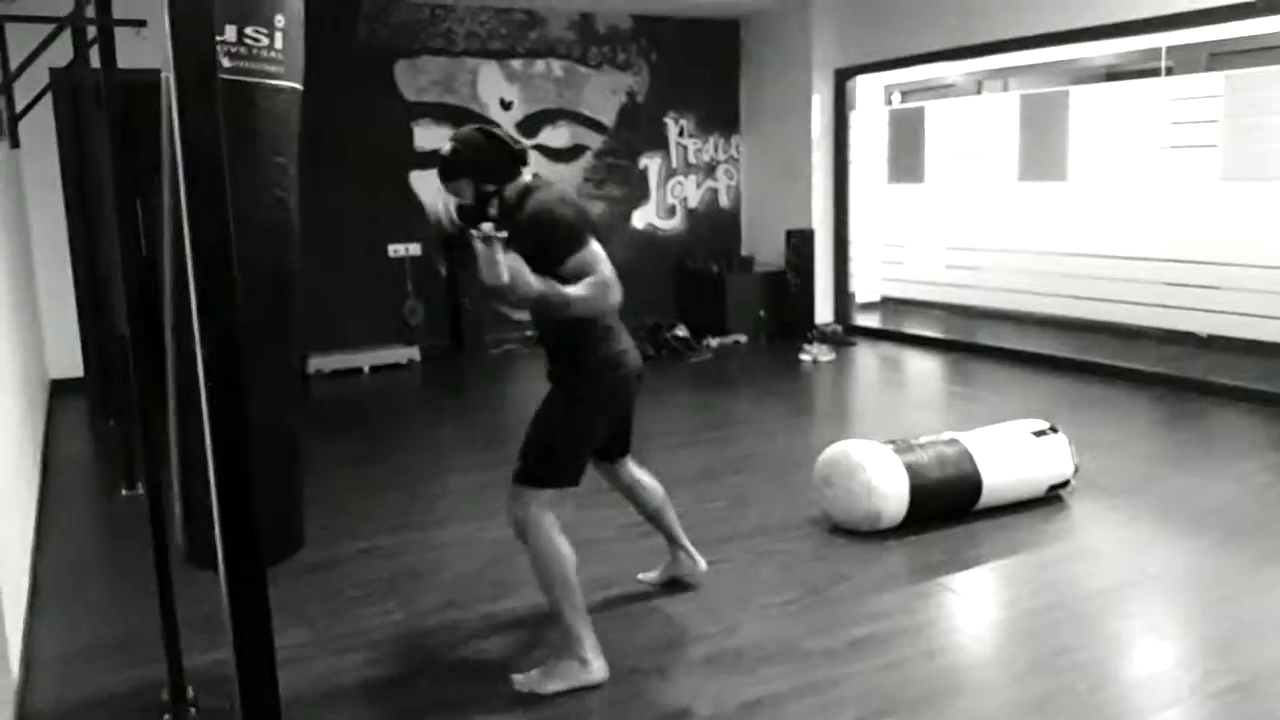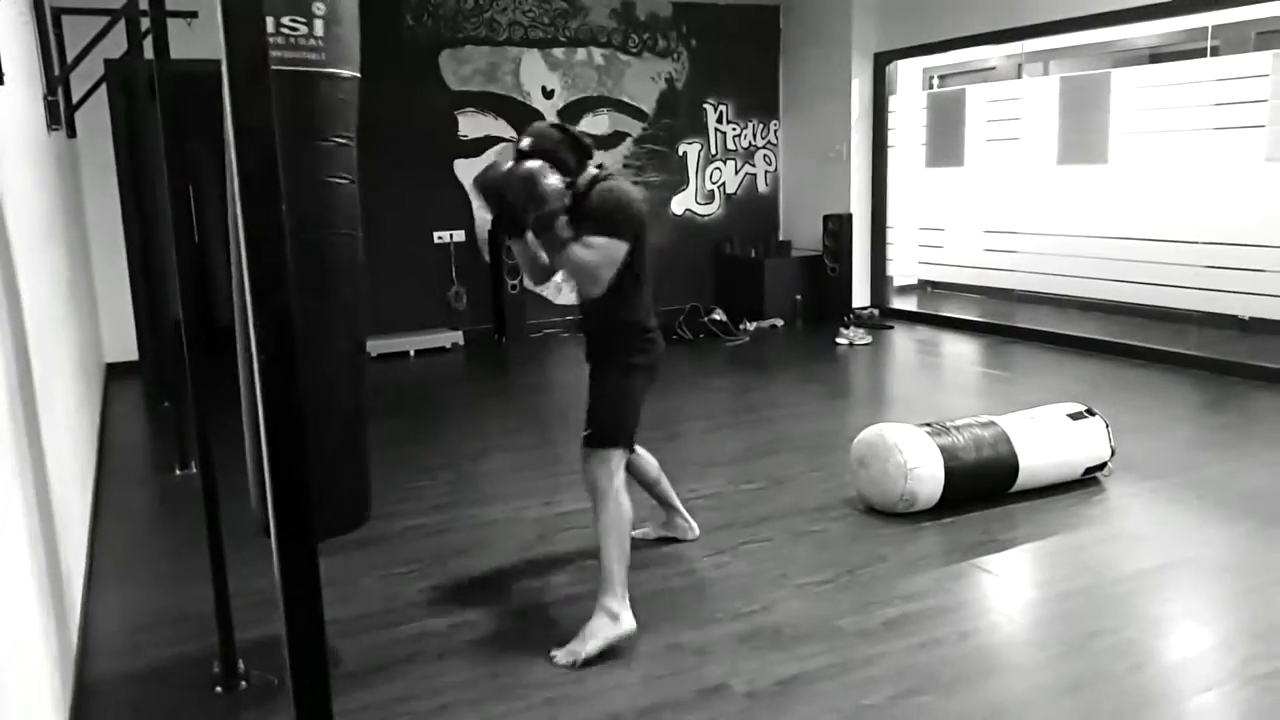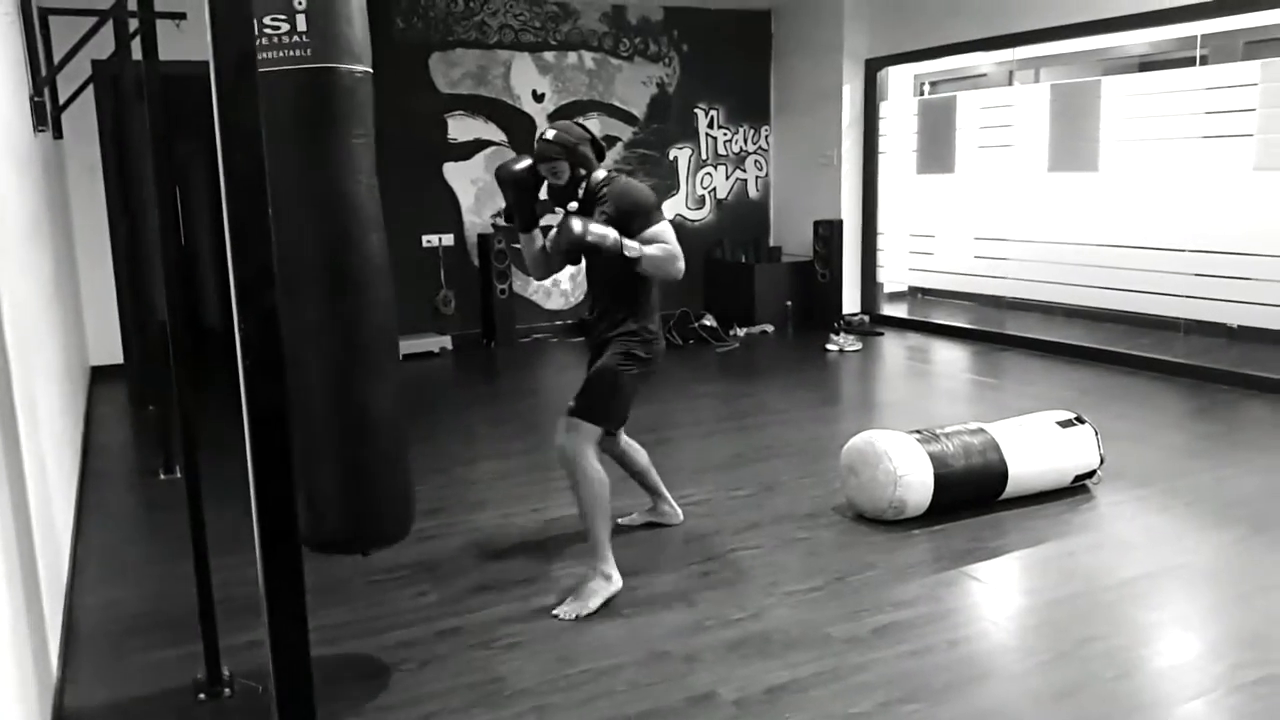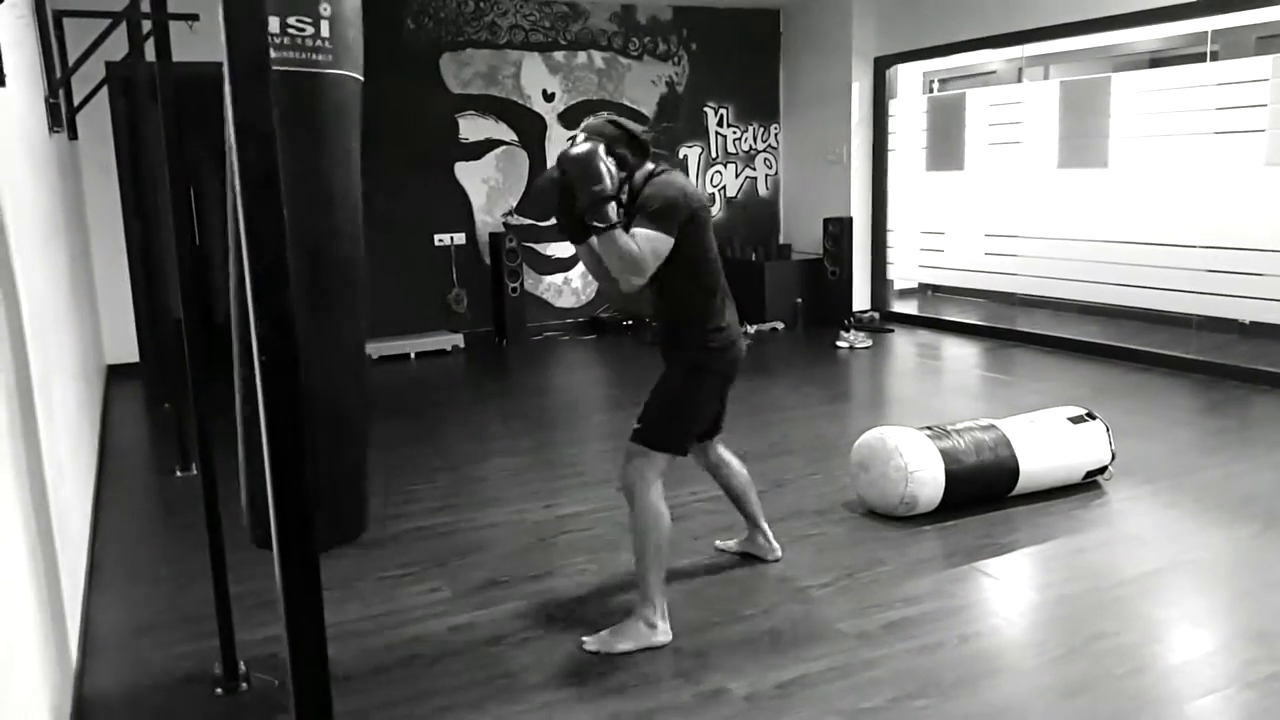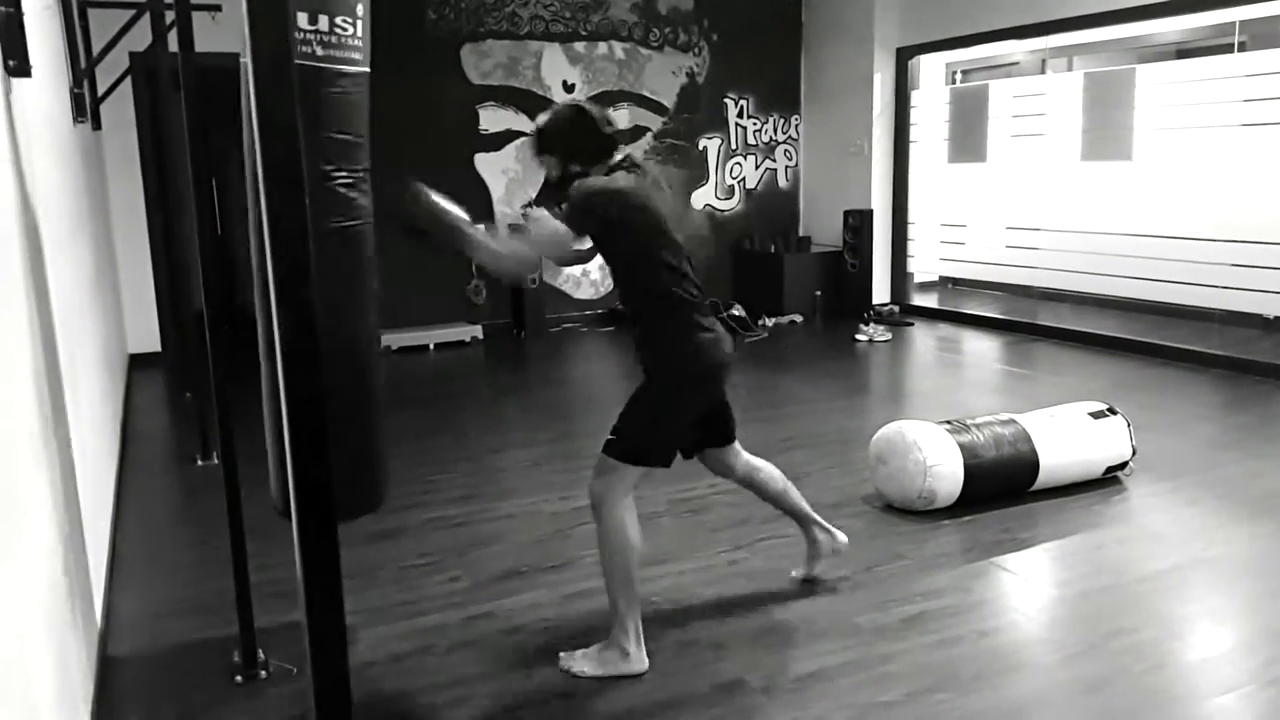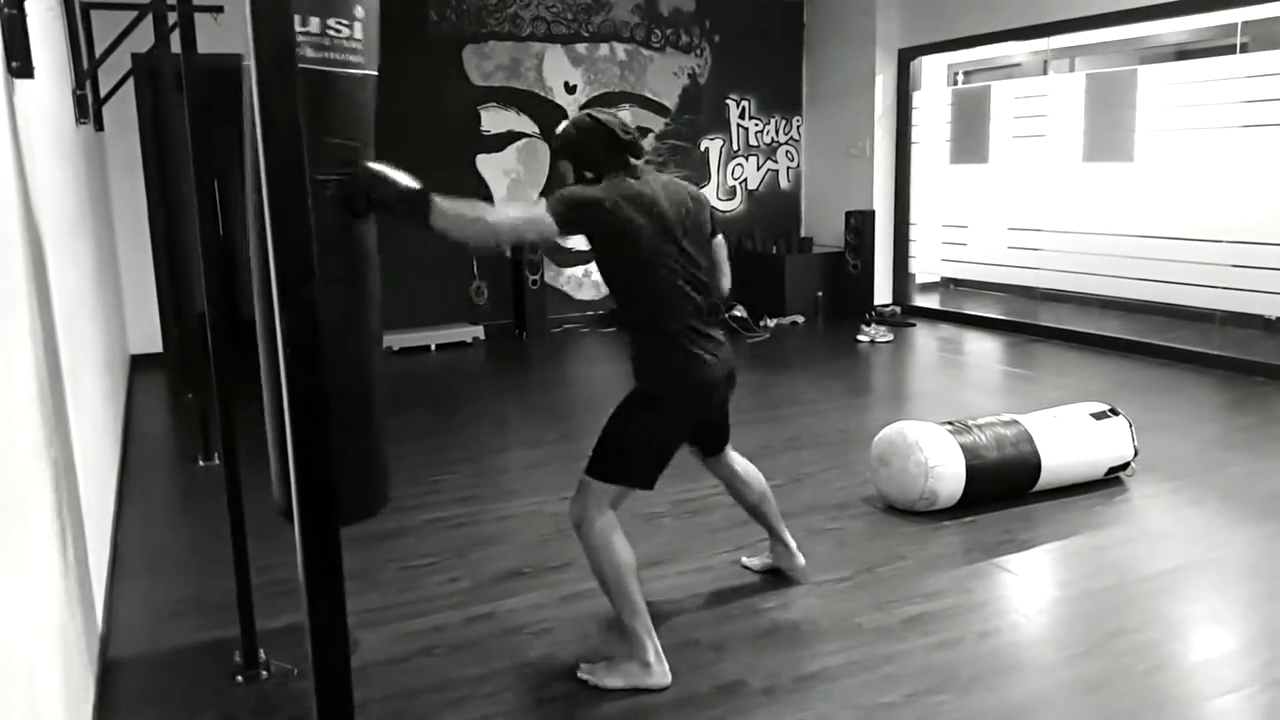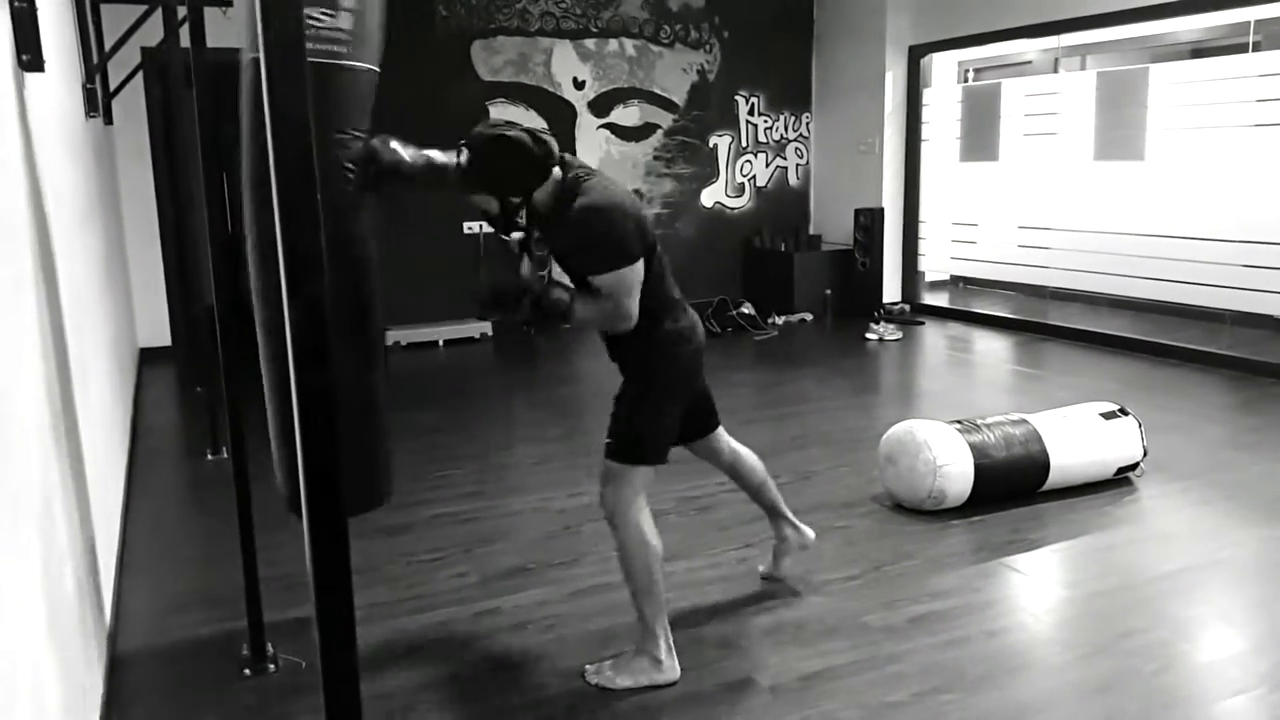
dt=0.7s
person 1, frame 1
left shoulder: (534, 215)
right shoulder: (548, 204)
left elbow: (606, 295)
right elbow: (506, 283)
left wrist: (529, 289)
right wrist: (483, 241)
left hip: (587, 374)
right hip: (615, 364)
left knee: (530, 511)
right knee: (619, 469)
left ankle: (582, 655)
right ankle: (684, 557)
person 1, frame 2
left shoulder: (613, 199)
right shoulder: (578, 199)
left elbow: (591, 283)
right elbow: (542, 272)
left wrist: (553, 222)
right wrist: (515, 225)
left hip: (627, 347)
right hip: (613, 344)
left knee: (602, 470)
right knee: (619, 446)
left ankle: (612, 610)
right ankle: (677, 518)
person 1, frame 3
left shoulder: (629, 197)
right shoulder: (582, 205)
left elbow: (673, 264)
right elbow: (539, 268)
left wrist: (615, 242)
right wrist: (523, 216)
left hip: (630, 339)
right hip: (611, 337)
left knee: (574, 442)
right knee: (609, 435)
left ankle: (603, 571)
right ankle: (663, 505)
person 1, frame 4
left shoulder: (666, 194)
right shoulder: (645, 196)
left elbow: (630, 275)
right elbow: (613, 280)
left wrist: (600, 206)
right wrist: (578, 227)
left hip: (702, 351)
right hip: (710, 344)
left knee: (640, 473)
right knee: (707, 447)
left ankle: (650, 619)
right ankle: (760, 537)
person 1, frame 5
left shoulder: (605, 193)
right shoulder: (649, 182)
left elbow: (515, 256)
left hip: (684, 359)
right hip: (706, 346)
left knee: (609, 491)
right knee: (728, 460)
left ankle: (625, 647)
right ankle: (819, 533)
person 1, frame 6
left shoulder: (600, 202)
right shoulder: (687, 196)
left elbow: (501, 228)
right elbow: (723, 284)
left hip: (668, 377)
right hip: (715, 362)
left knee: (590, 510)
right knee: (720, 459)
left ankle: (645, 660)
right ankle: (784, 550)
person 1, frame 7
left shoulder: (598, 212)
right shoulder: (556, 176)
left elbow: (623, 314)
right elbow: (465, 169)
left wrist: (551, 299)
right wrist: (409, 159)
left hip: (660, 352)
right hip: (673, 341)
left knee: (622, 499)
right knee: (711, 443)
left ankle: (657, 655)
right ankle: (788, 528)
